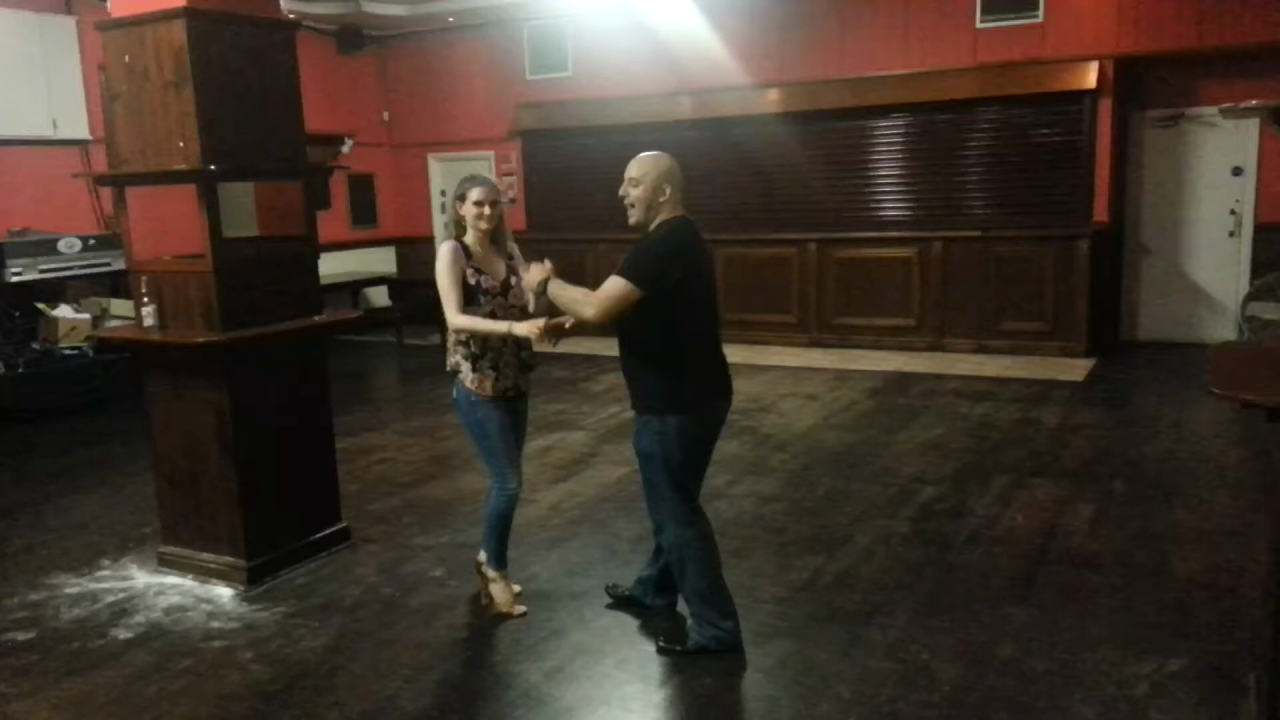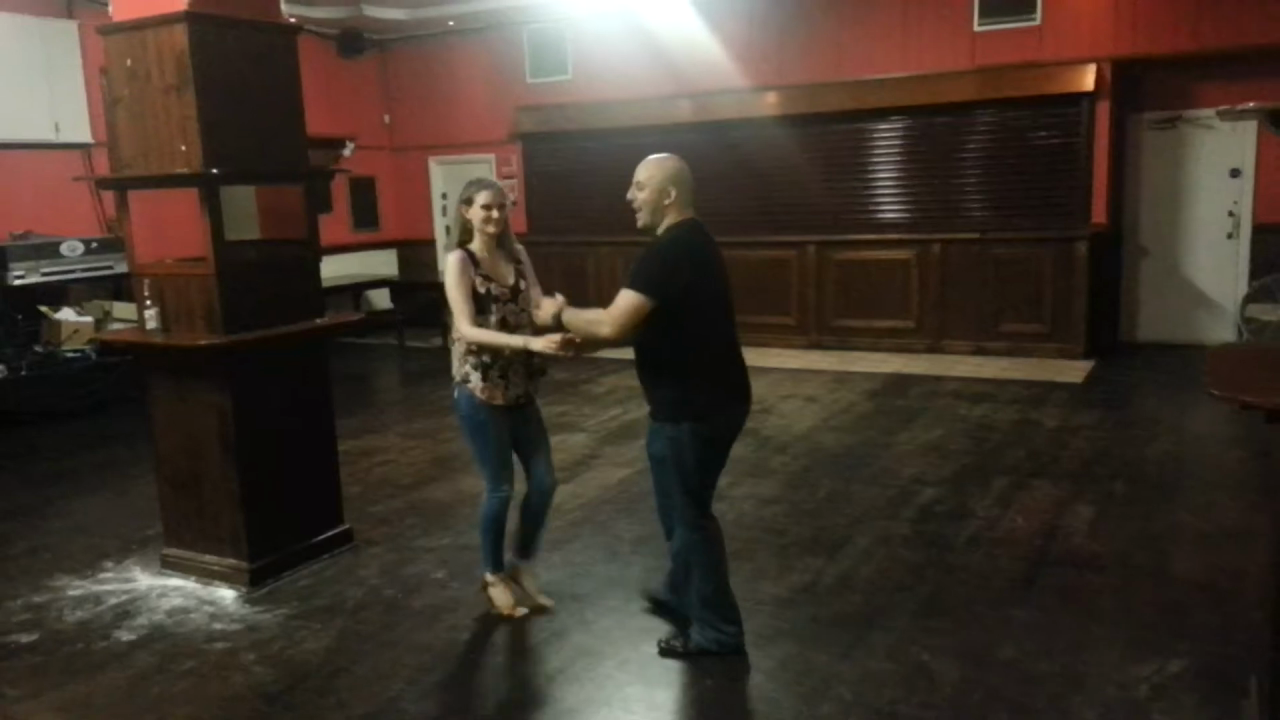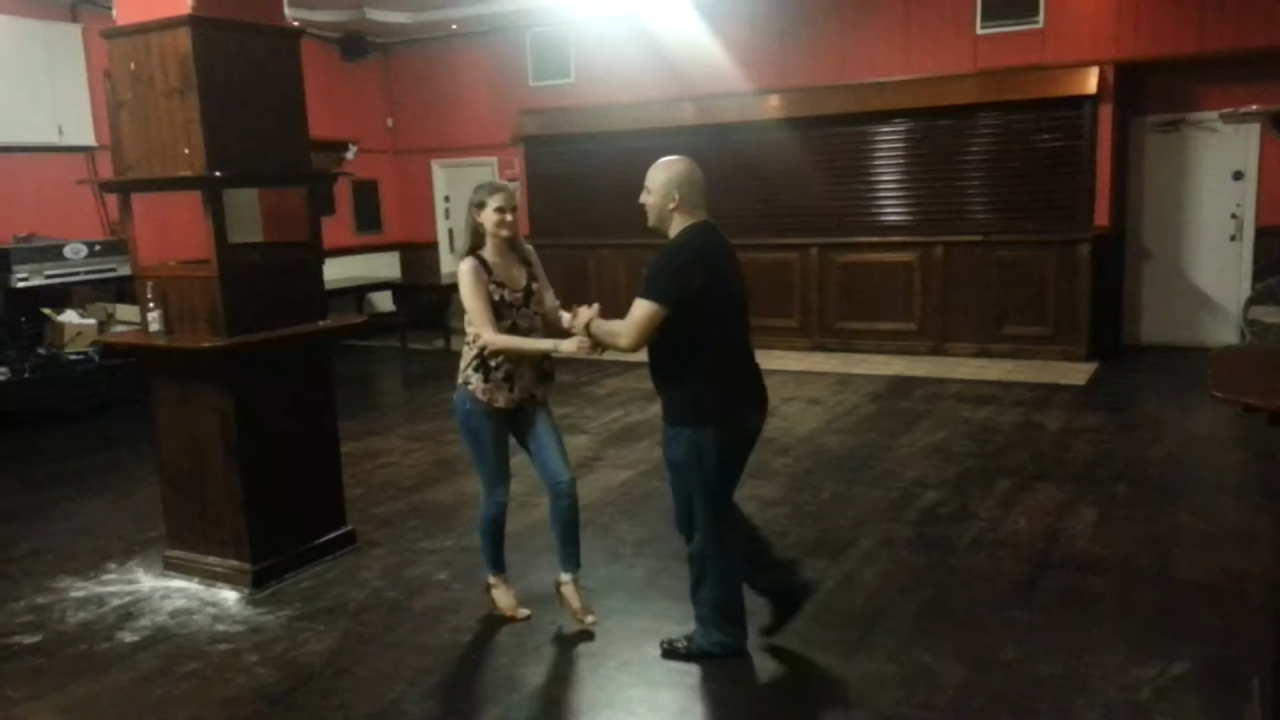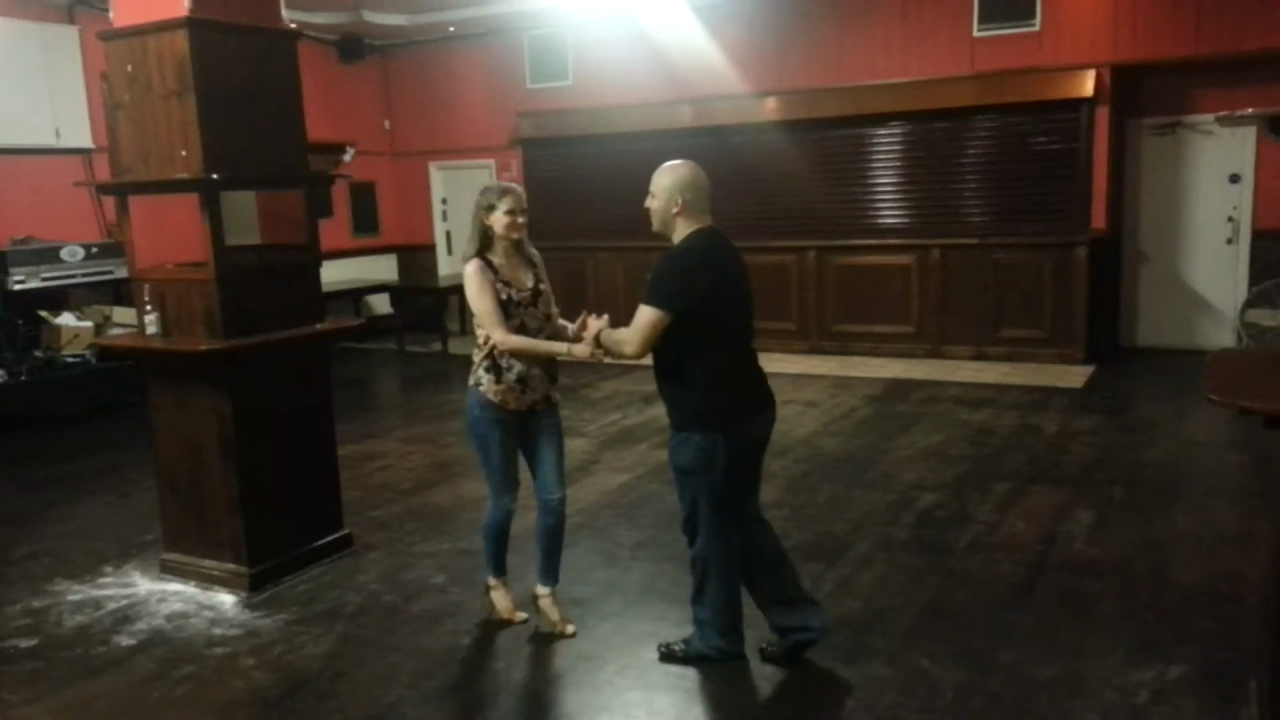
dt=0.2s
person 1, frame 1
left shoulder: (662, 247)
right shoulder: (677, 241)
left elbow: (597, 308)
right elbow: (627, 310)
left wrist: (546, 282)
right wrist: (571, 321)
left hip: (675, 403)
right hip: (690, 395)
left knee: (677, 510)
right knee: (672, 500)
left ankle: (715, 627)
right ankle: (655, 587)
person 1, frame 2
left shoulder: (669, 252)
right shoulder: (693, 244)
left elbow: (613, 326)
left wrist: (559, 315)
right wrist: (584, 333)
left hip: (690, 409)
right hip: (716, 399)
left knee: (684, 516)
right knee: (687, 506)
left ankle: (715, 630)
right ankle: (683, 594)
person 1, frame 3
left shoulder: (678, 257)
right shoulder: (711, 246)
left elbow: (631, 337)
left wrist: (590, 325)
right wrist: (605, 328)
left hip: (703, 415)
right hip: (736, 402)
left knee: (702, 524)
right knee: (713, 511)
left ankle: (718, 634)
right ankle: (781, 582)
person 1, frame 4
left shoulder: (681, 263)
right shoulder: (719, 251)
left elbow: (636, 344)
left wrist: (600, 336)
right wrist: (614, 335)
left hip: (708, 423)
right hip: (746, 410)
left knee: (709, 531)
right knee: (741, 518)
left ankle: (716, 639)
right ankle: (800, 623)
person 2, frame 1
left shoulder: (509, 251)
right shoulder: (451, 252)
left elbow: (528, 306)
right elbow: (455, 318)
right wrist: (514, 327)
left hip: (513, 380)
right hip: (476, 384)
left knee: (508, 480)
right knee: (507, 483)
left ankle: (489, 557)
right ankle: (496, 573)
person 2, frame 2
left shoulder: (517, 254)
right shoulder: (458, 261)
left elbow: (536, 310)
right elbow: (467, 331)
right wrist: (529, 342)
left hip: (520, 388)
right hip: (479, 391)
left knee: (543, 482)
right knee: (499, 487)
left ankle: (522, 566)
right ankle: (494, 577)
person 2, frame 3
left shoulder: (527, 256)
right shoulder: (471, 269)
left elbow: (551, 313)
right elbow: (491, 338)
left wrist: (574, 324)
right wrist: (559, 346)
left hip: (529, 392)
right hip: (482, 396)
left knee: (562, 481)
right knee: (497, 493)
left ankle: (568, 579)
right ankle: (496, 580)
person 2, frame 4
left shoulder: (532, 260)
right shoulder: (478, 270)
left elbow: (550, 320)
right elbow: (503, 338)
left wrist: (576, 331)
right wrist: (569, 350)
left hip: (540, 397)
right hip: (492, 400)
left knee: (553, 498)
right knee: (504, 499)
left ankle: (546, 593)
right ankle: (495, 582)
